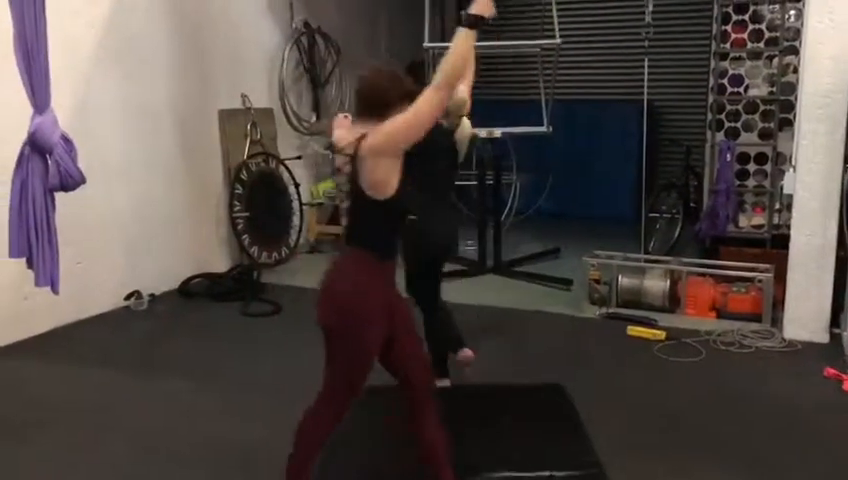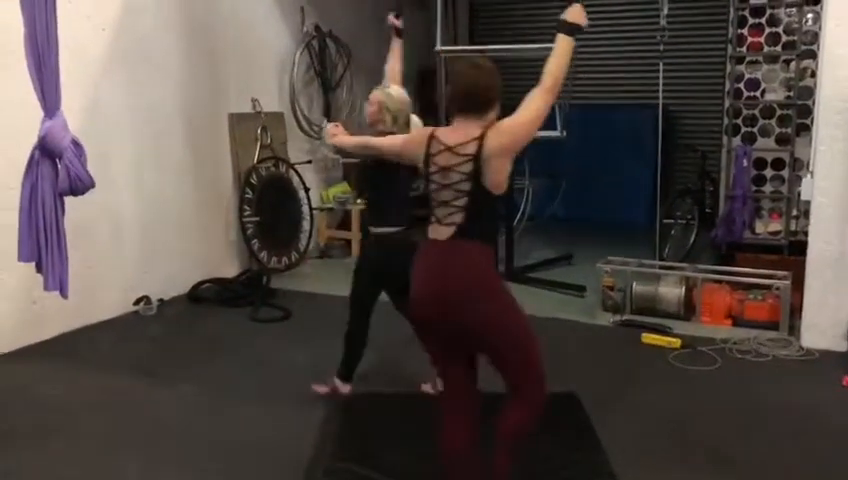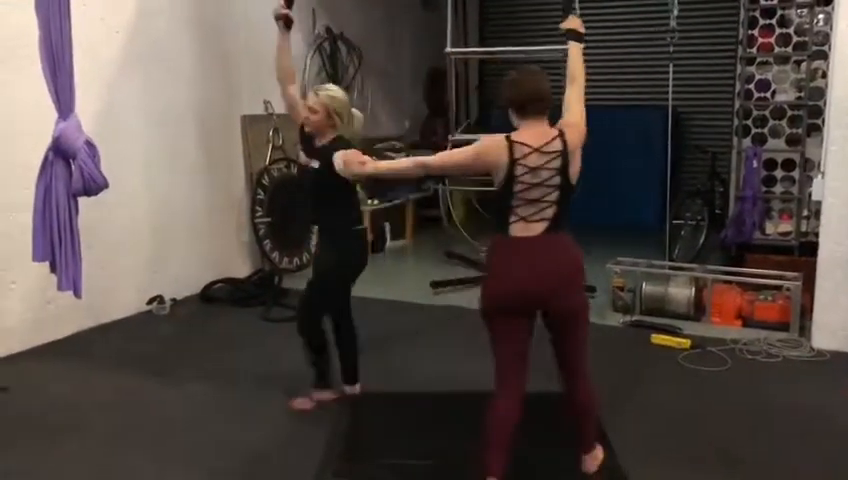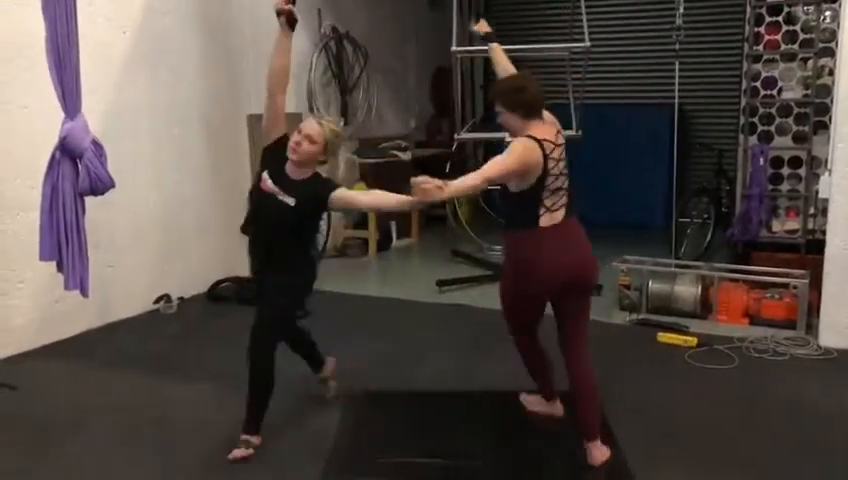
dt=0.4s
person 1, frame 1
left shoulder: (356, 140)
right shoulder: (381, 146)
right elbow: (442, 90)
left wrist: (342, 127)
left hip: (374, 284)
right hip: (357, 290)
left knee: (422, 390)
right knee: (336, 399)
person 1, frame 2
left shoulder: (426, 141)
right shoulder: (501, 140)
left elbow: (373, 144)
right elbow: (548, 89)
left wrist: (343, 138)
left hip: (428, 274)
right hip: (472, 277)
left knee: (458, 393)
right knee: (529, 390)
person 1, frame 3
left shoulder: (497, 149)
right shoulder: (572, 137)
left elbow: (428, 165)
right elbow: (576, 88)
left wrist: (372, 166)
right wrist: (575, 38)
left hip: (508, 267)
right hip: (560, 264)
left knee: (510, 377)
right knee: (575, 368)
person 1, frame 4
left shoulder: (522, 150)
right shoulder: (552, 129)
left elbow: (484, 175)
right elbow: (511, 82)
left wrist: (445, 190)
right wrist: (491, 41)
left hip: (532, 254)
right hip: (572, 248)
left knee: (523, 332)
right knee: (576, 347)
left ankle: (549, 399)
right ankle: (594, 442)
person 2, frame 1
left shoulder: (427, 137)
right shoulder: (456, 131)
right elbow: (465, 84)
left hip: (427, 232)
right hip: (444, 231)
left knee: (426, 299)
right knee: (430, 297)
left ankle: (440, 374)
right ankle: (459, 346)
person 2, frame 2
right shoulder: (381, 138)
right elbow: (391, 82)
right wrist: (397, 38)
left hip: (389, 243)
right hip: (384, 240)
left knee: (403, 310)
right knee: (359, 310)
left ankle: (438, 377)
right ankle: (343, 380)
person 2, frame 3
left shoulder: (338, 149)
right shoulder: (308, 137)
right elbow: (286, 83)
left wrist: (339, 165)
left hip: (347, 245)
right hip: (329, 242)
left knee: (308, 317)
right knee: (336, 312)
left ankle: (323, 385)
right ankle: (350, 382)
person 2, frame 4
left shoulder: (318, 191)
right shoulder: (275, 154)
left elbow: (366, 198)
right elbow: (275, 91)
left wrist: (413, 199)
left hip: (291, 274)
right hip: (263, 264)
left knee: (260, 347)
right knee: (279, 326)
left ankle: (251, 433)
right ankle: (323, 365)
